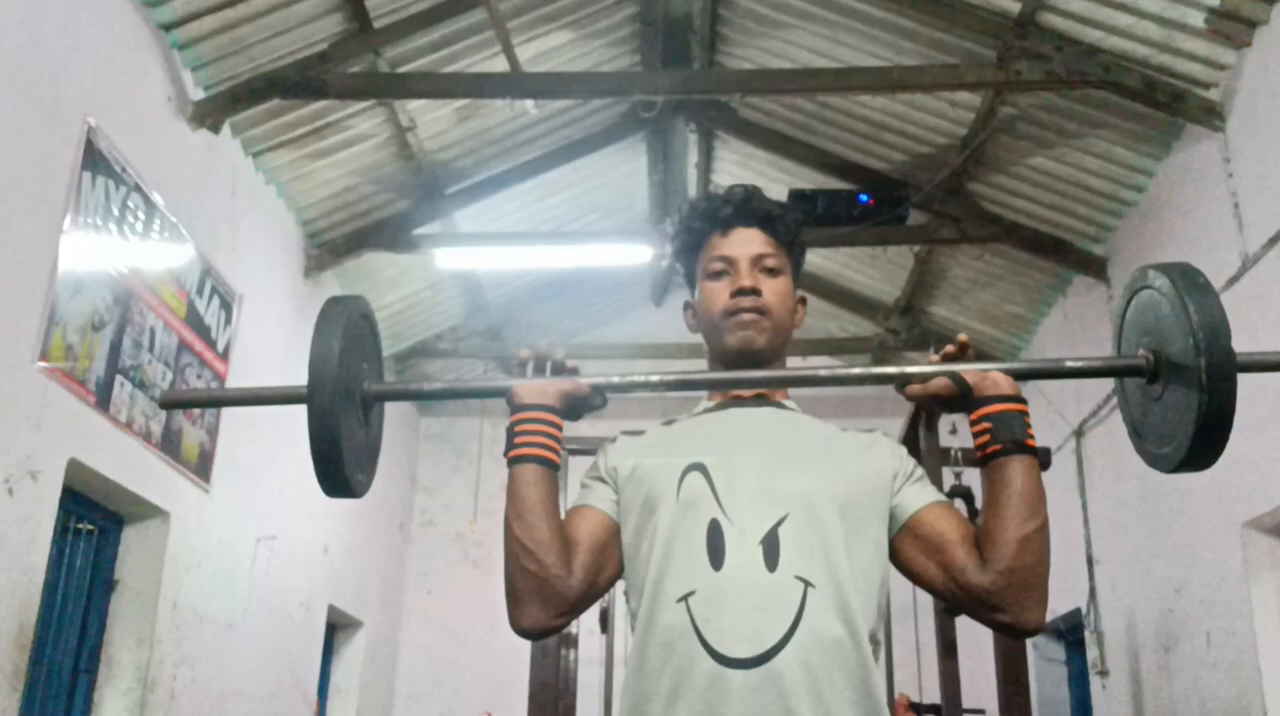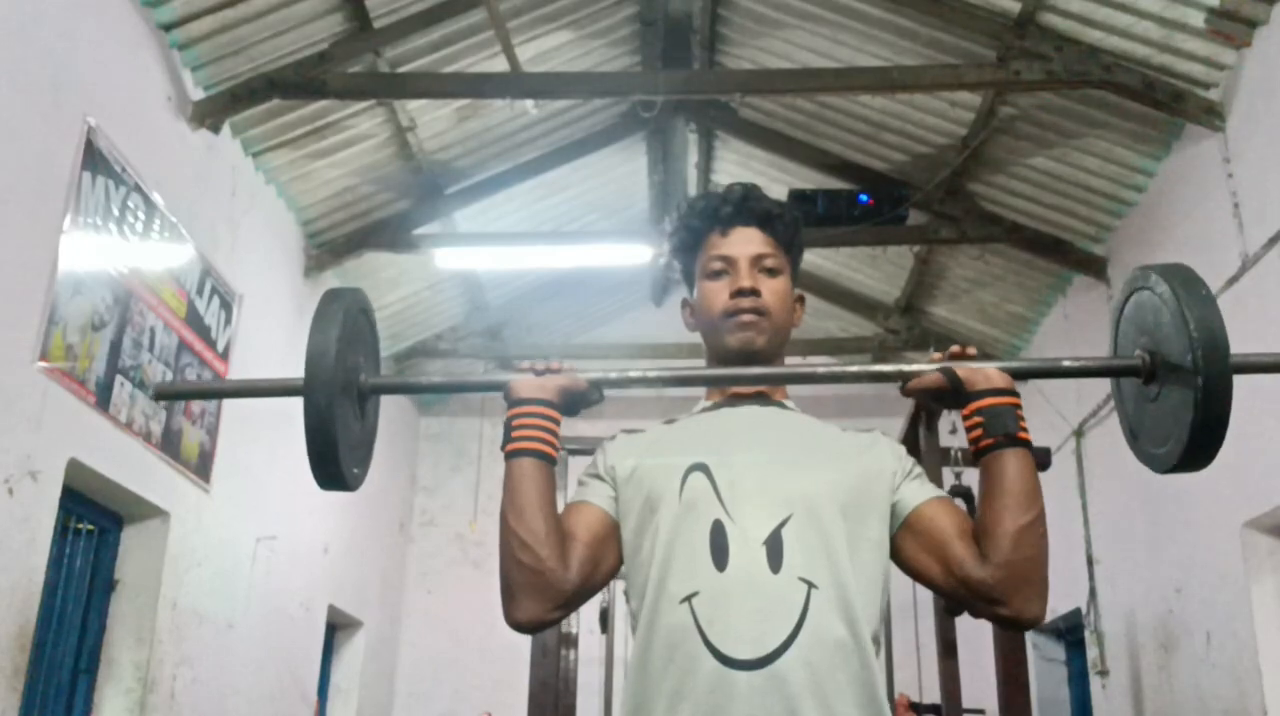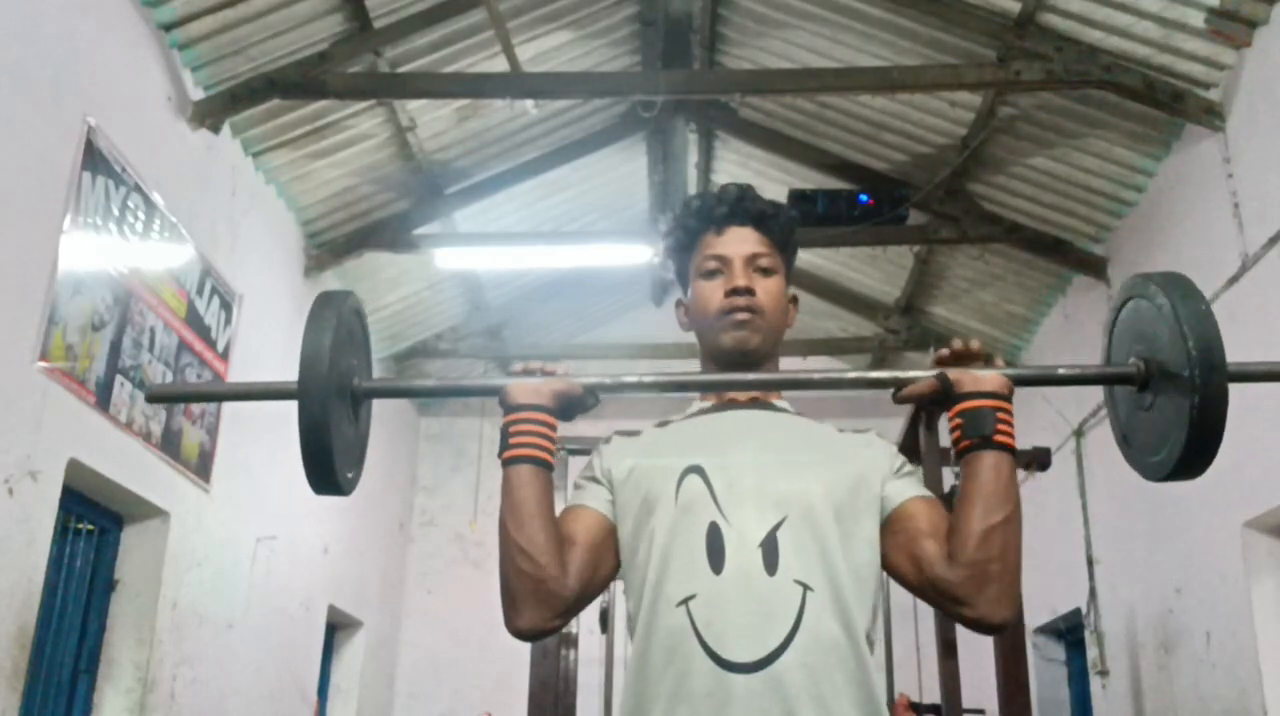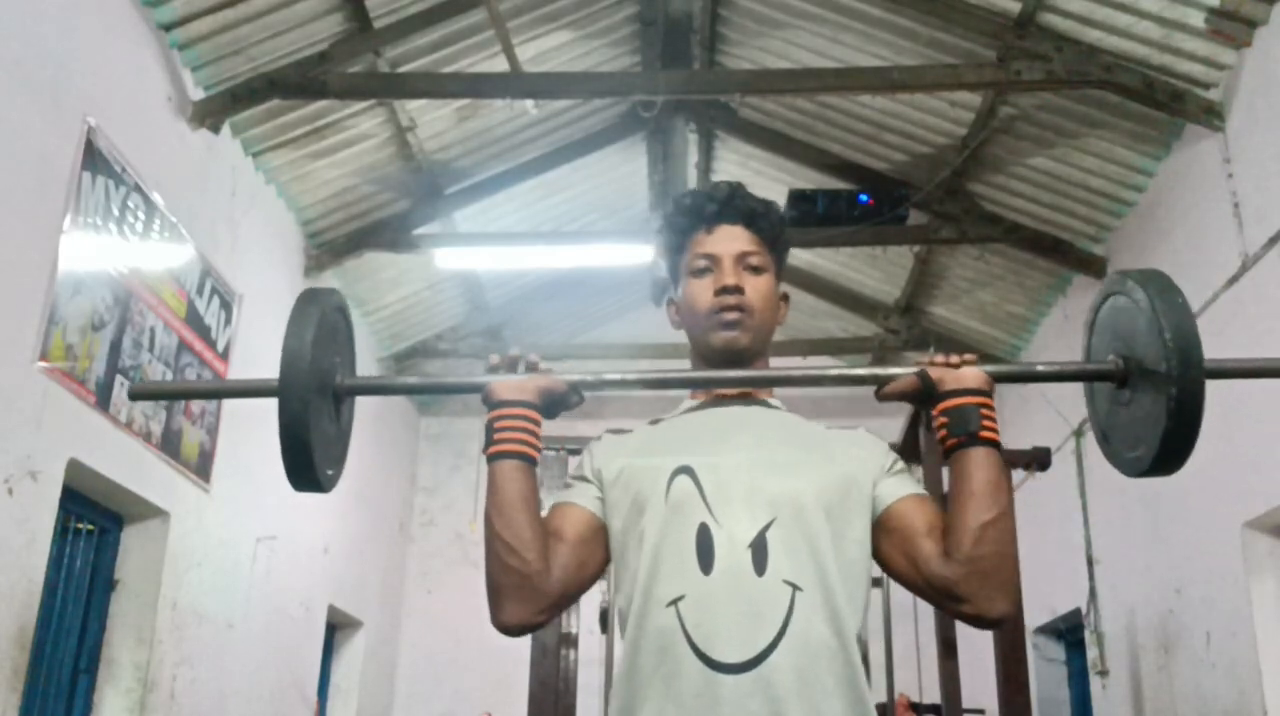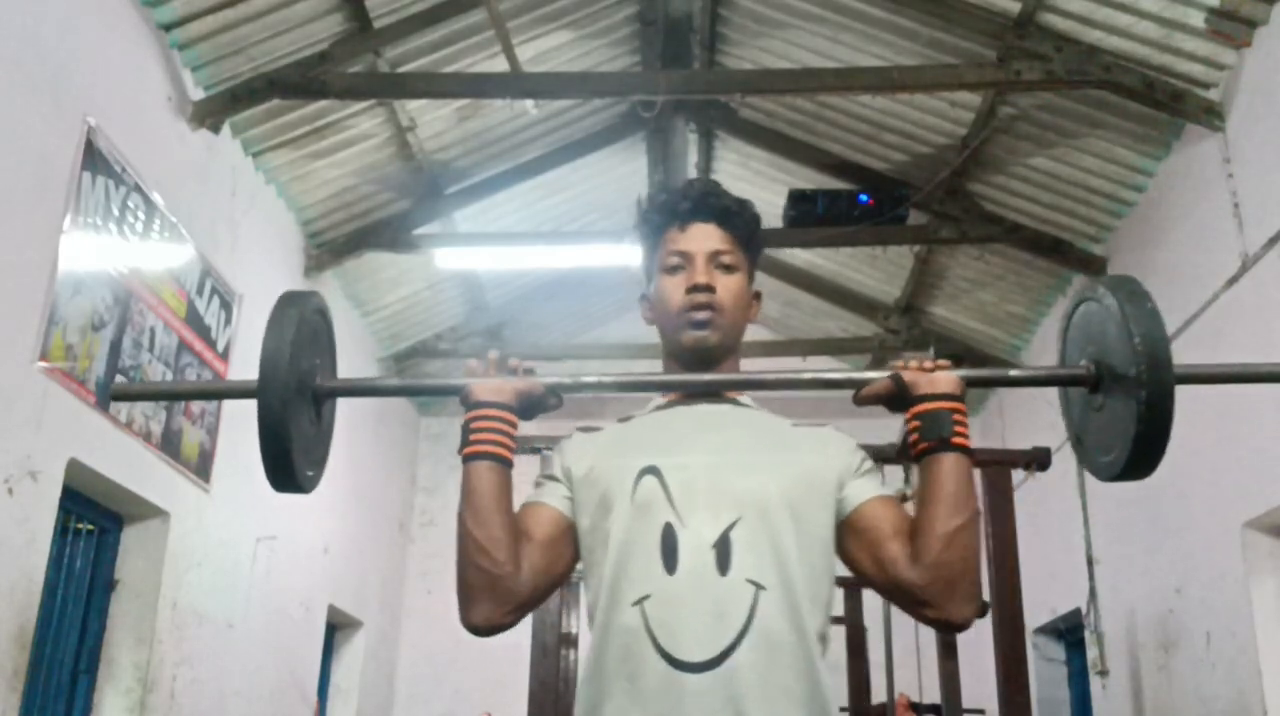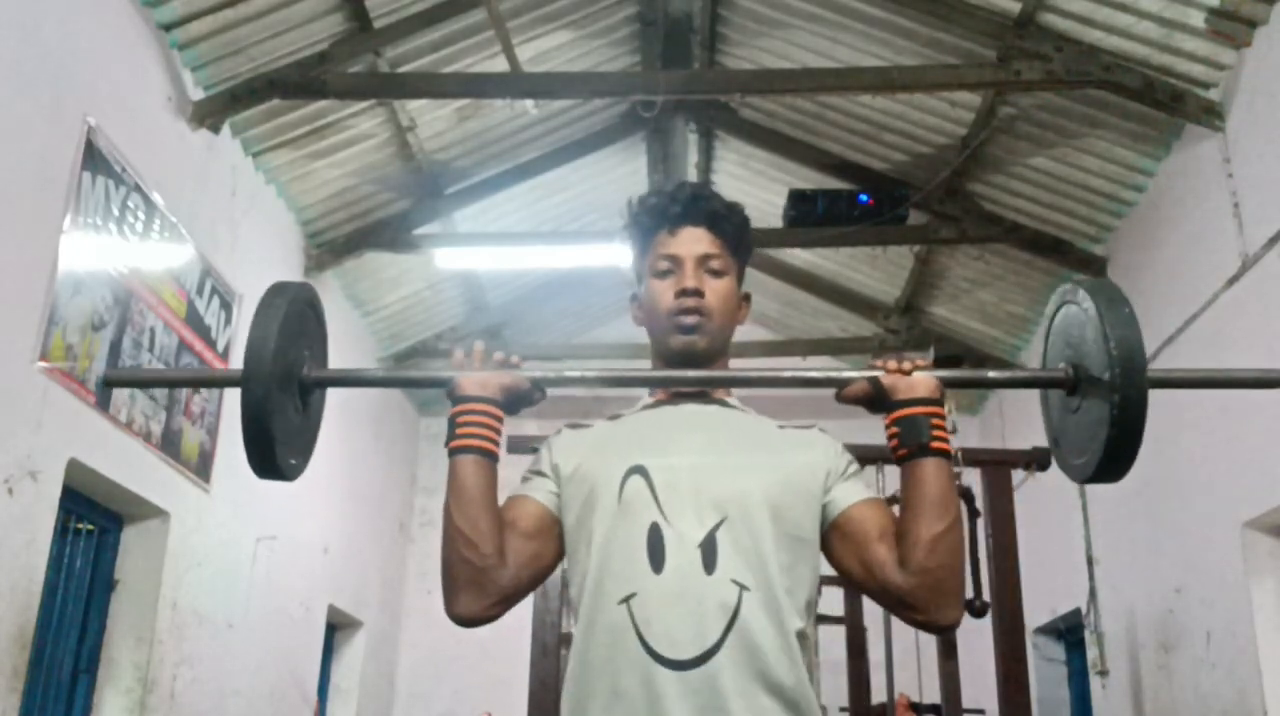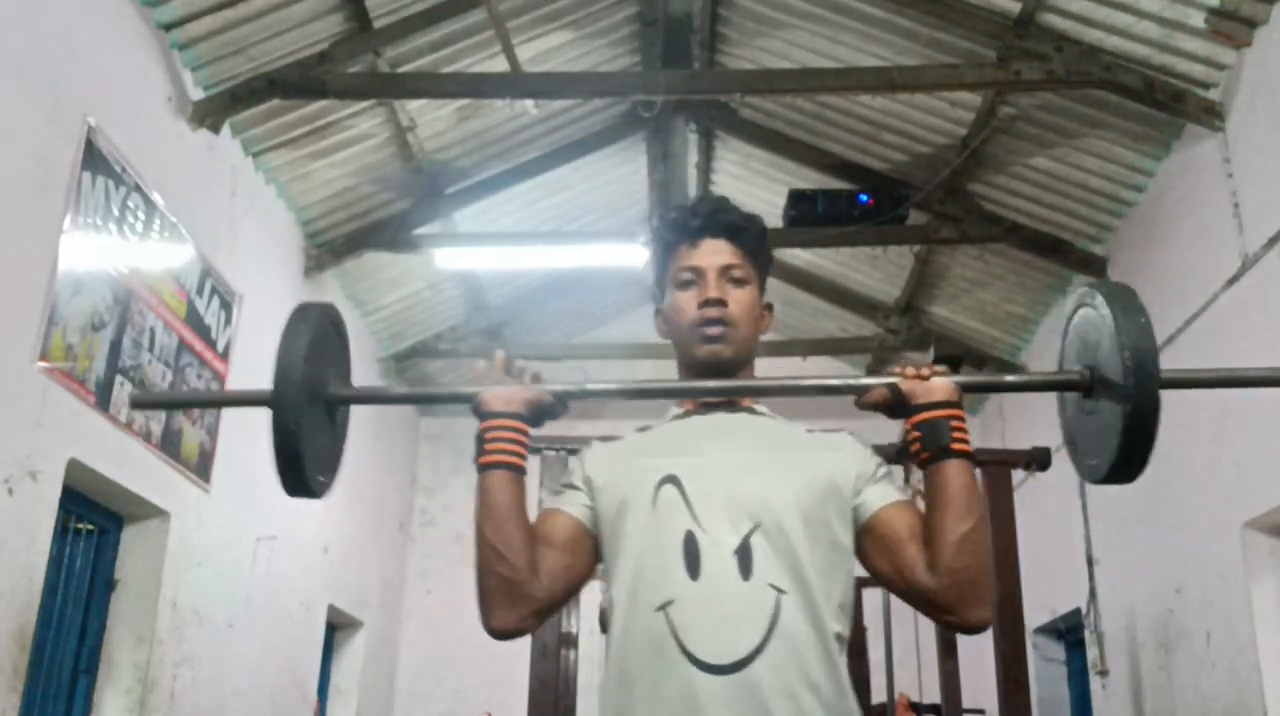
dt=0.2s
person 1, frame 1
left shoulder: (872, 458)
right shoulder: (630, 460)
left elbow: (1011, 600)
right elbow: (542, 605)
left wrist: (1000, 411)
right wrist: (535, 425)
person 1, frame 2
left shoulder: (873, 458)
right shoulder: (628, 459)
left elbow: (1012, 594)
right elbow: (535, 601)
left wrist: (997, 408)
right wrist: (532, 418)
person 1, frame 3
left shoulder: (865, 457)
right shoulder: (624, 460)
left elbow: (981, 598)
right elbow: (536, 608)
left wrist: (982, 411)
right wrist: (528, 425)
person 1, frame 4
left shoulder: (857, 456)
right shoulder: (615, 459)
left elbow: (980, 594)
right elbow: (522, 602)
left wrist: (966, 410)
right wrist: (514, 419)
person 1, frame 5
left shoulder: (824, 452)
right shoulder: (587, 456)
left elbow: (943, 596)
right elbow: (490, 603)
left wrist: (938, 413)
right wrist: (490, 423)
person 1, frame 6
left shoulder: (811, 455)
right shoulder: (573, 453)
left elbow: (932, 600)
right elbow: (476, 595)
left wrist: (918, 415)
right wrist: (475, 413)
person 1, frame 7
left shoulder: (840, 459)
right shoulder: (606, 465)
left elbow: (964, 601)
right elbow: (512, 607)
left wrist: (939, 421)
right wrist: (501, 431)
